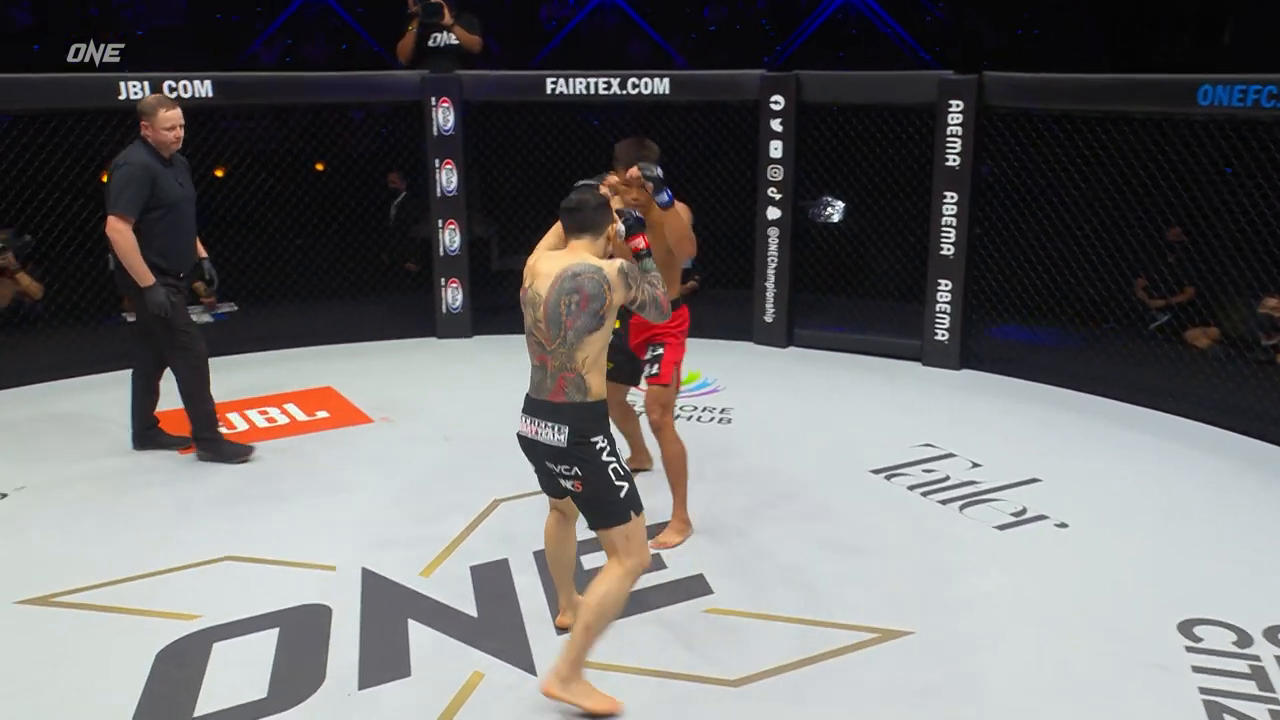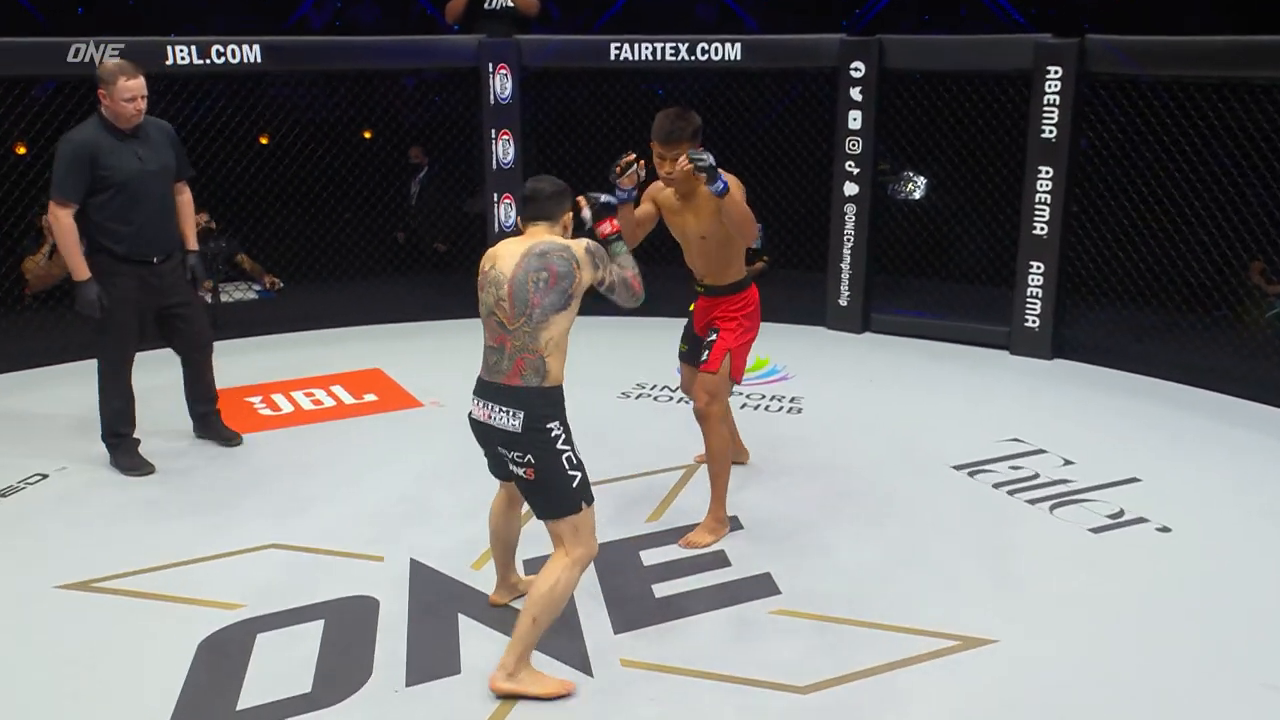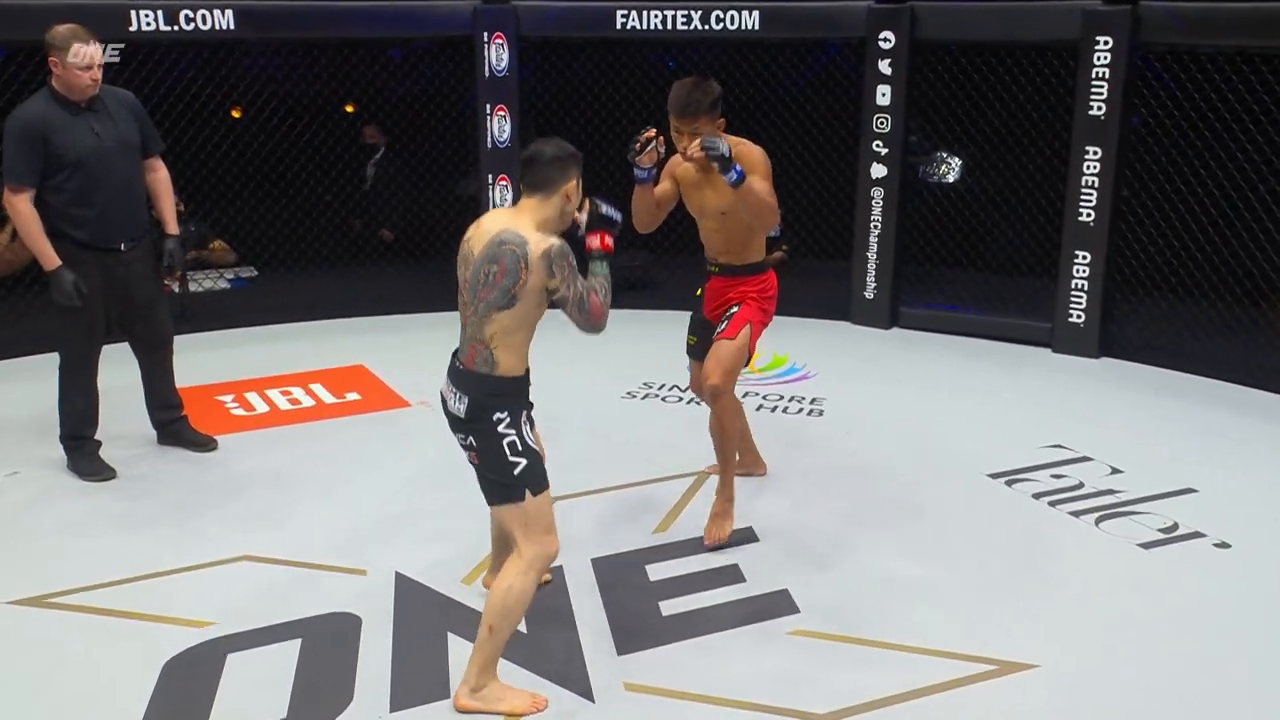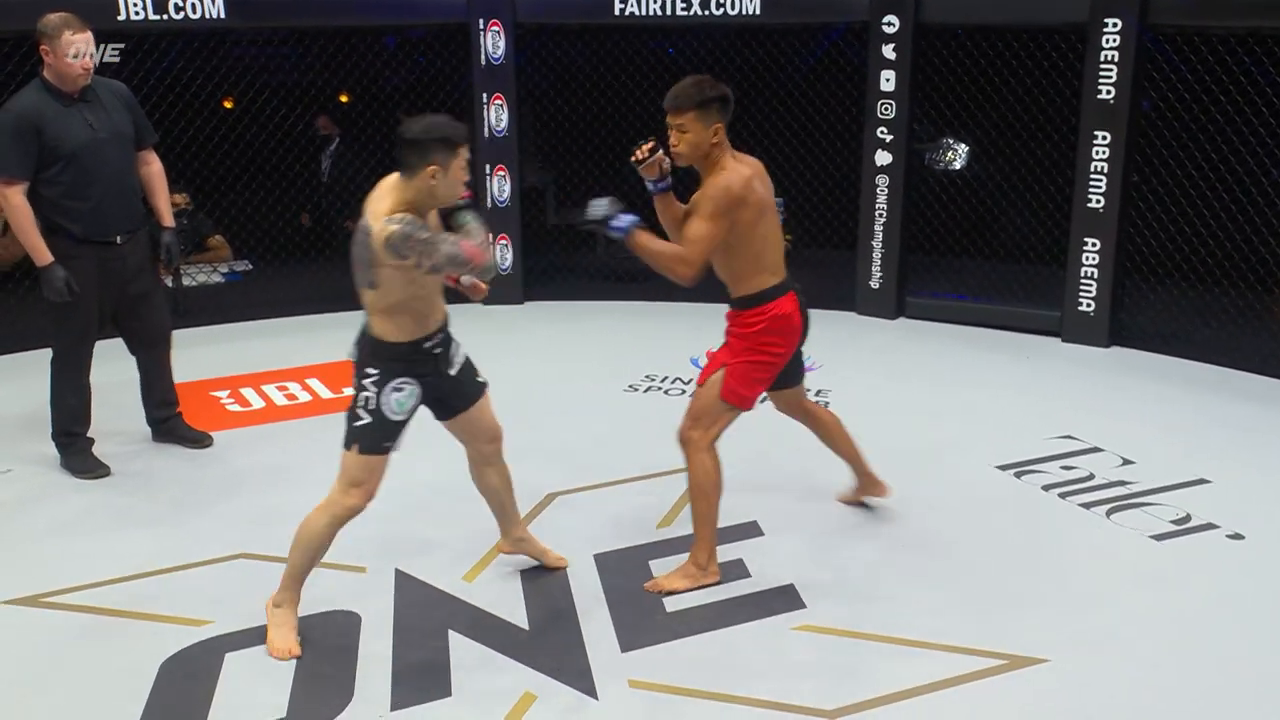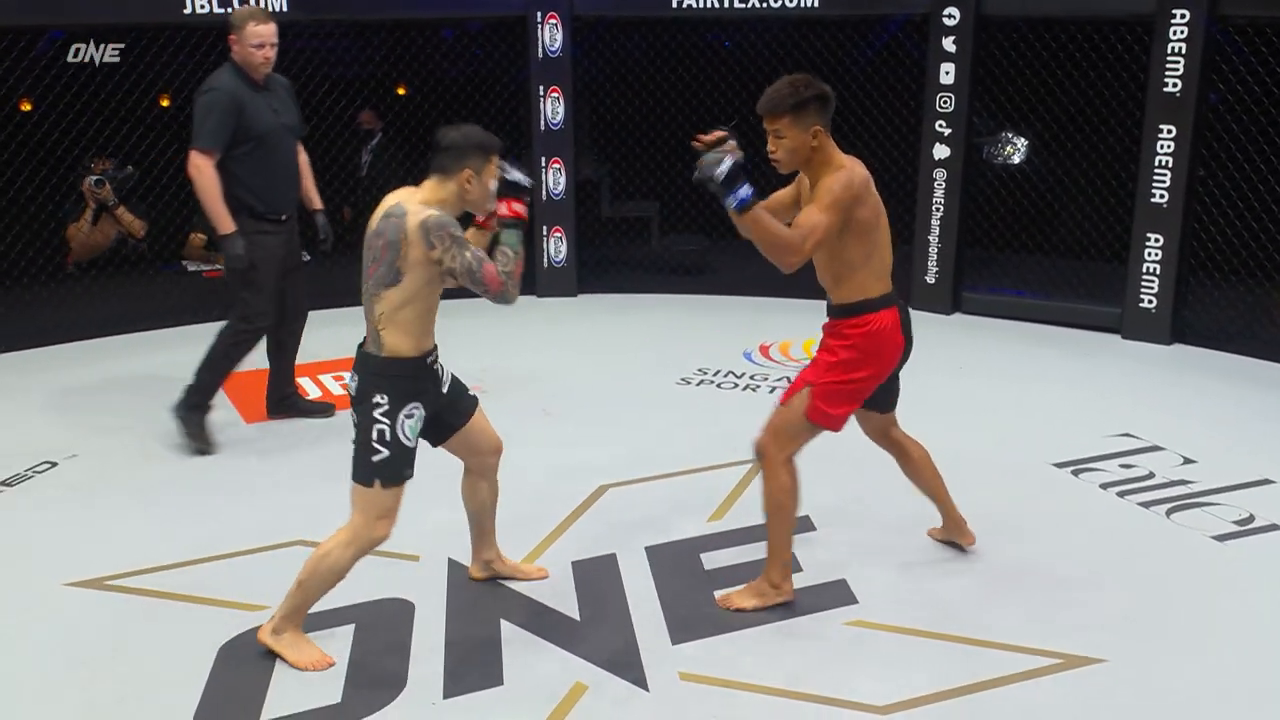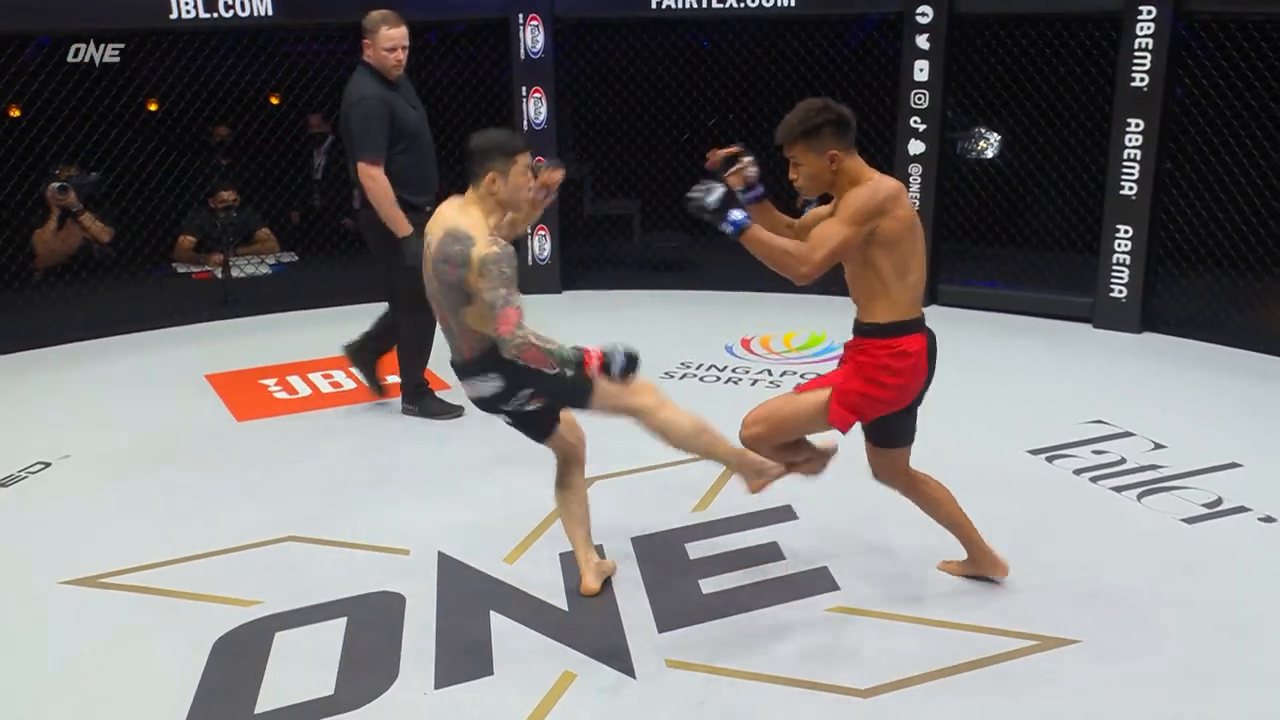
dt=0.7s
person 1, frame 1
left shoulder: (536, 265)
right shoulder: (613, 273)
right elbow: (662, 310)
left wrist: (568, 215)
right wrist: (640, 244)
left hip: (533, 422)
right hip: (580, 431)
left knee: (563, 509)
right knee: (630, 558)
left ankle: (568, 606)
right ankle: (567, 675)
person 1, frame 2
left shoulder: (492, 257)
right shoulder: (578, 253)
right elbow: (633, 295)
right wrist: (609, 229)
left hip: (485, 406)
right hip: (534, 415)
left knee: (512, 489)
right knee: (577, 548)
left ankle: (506, 582)
right ankle: (513, 669)
person 1, frame 3
left shoulder: (486, 222)
right shoulder: (545, 250)
right elbow: (594, 319)
left wrist: (560, 231)
right wrist: (600, 245)
left hip: (465, 383)
right hip: (493, 404)
left knee: (532, 461)
right knee: (538, 548)
left ankle: (500, 566)
person 1, frame 4
left shoulder: (403, 187)
right shoulder: (391, 232)
right elbow: (480, 259)
left wrist: (454, 277)
right wrist: (460, 211)
left hip: (435, 345)
right hip: (388, 362)
left knee: (487, 439)
right knee: (350, 499)
left ankle: (515, 536)
right ankle: (284, 602)
person 1, frame 5
left shoulder: (403, 201)
right shoulder: (429, 223)
left elbow: (463, 265)
right elbow: (503, 289)
left wrist: (495, 219)
right wrist: (513, 210)
left hip: (420, 368)
right hip: (387, 385)
left knee: (486, 451)
right knee: (370, 528)
left ankle: (487, 558)
right ankle: (283, 623)
person 1, frame 6
left shoulder: (448, 213)
right shoulder: (488, 250)
right elbow: (511, 336)
left wrist: (542, 195)
right wrist: (588, 360)
left hip: (477, 375)
right hip: (505, 372)
left knee: (571, 449)
right knee: (645, 399)
left ankle: (587, 566)
right ankle: (756, 464)
person 2, frame 1
left shoulder: (673, 210)
left elbow: (685, 253)
left wrist: (662, 195)
left hip: (665, 323)
right hip: (629, 317)
left knee: (659, 417)
right knee: (611, 400)
left ankle: (681, 518)
right ankle: (640, 454)
person 2, frame 2
left shoulder: (722, 182)
right shoulder: (658, 192)
left elbow: (748, 236)
right elbow: (625, 241)
left wrist: (717, 182)
right wrist: (624, 194)
left hip: (734, 305)
right hip: (703, 299)
left knee: (708, 403)
right knee: (693, 386)
left ankle: (717, 517)
right ankle: (734, 448)
person 2, frame 3
left shoulder: (750, 156)
right shoulder: (678, 165)
left elbow: (769, 222)
right elbow: (644, 223)
left wrist: (730, 169)
right wrist: (644, 170)
left hip: (750, 288)
right hip: (712, 282)
left knee: (716, 384)
right knee: (704, 383)
left ankle: (726, 497)
right ankle: (749, 458)
person 2, frame 4
left shoulder: (725, 186)
right shoulder: (743, 168)
left elbow: (685, 267)
right elbow: (683, 231)
left wrist: (622, 226)
right wrist: (658, 182)
left hip: (759, 323)
right hip: (783, 309)
left knee: (696, 436)
right knee: (796, 405)
left ankle: (702, 563)
right ankle: (866, 480)
person 2, frame 5
left shoulder: (843, 181)
right shoulder: (819, 176)
left elbow: (789, 255)
right elbow: (767, 220)
left wrist: (736, 194)
right wrist: (730, 171)
left hip: (863, 335)
right hip: (882, 328)
left knee: (773, 446)
right knee: (886, 433)
left ankle: (774, 579)
right ankle: (955, 526)
person 2, frame 6
left shoulder: (870, 198)
right shoulder: (869, 191)
left elbow: (803, 265)
right elbow: (795, 234)
left wrist: (731, 216)
right wrist: (749, 190)
left hip: (888, 360)
right hip: (903, 354)
left knee: (757, 430)
right knee: (893, 471)
left ankle: (808, 455)
right ankle: (982, 556)
person 3, frame 1
left shoulder: (177, 162)
right shoulder: (135, 166)
right elbow: (117, 228)
left wrist: (201, 257)
right wrist: (148, 285)
left hip: (172, 278)
right hip: (151, 281)
left knee: (155, 355)
right knee: (191, 355)
left ankle: (146, 432)
right ankle: (209, 440)
person 3, frame 2
left shoulder: (162, 132)
right shoulder: (81, 144)
left elbow: (181, 192)
right elbow: (60, 214)
left wrist: (192, 250)
right wrist: (82, 279)
left hip: (168, 264)
right hip: (116, 272)
left knee: (197, 340)
right knee: (117, 358)
left ankle: (206, 418)
right ankle: (120, 442)
person 3, frame 3
left shoulder: (124, 103)
left elbow: (154, 168)
left wrist: (171, 232)
right wrist: (54, 267)
left hip: (137, 250)
right hip: (80, 258)
left knee: (157, 340)
right knee: (80, 354)
left ankle: (170, 423)
right ankle: (80, 446)
person 3, frame 4
left shoulder: (116, 94)
left elbow: (148, 161)
left wrist: (167, 224)
right wrist: (45, 264)
left hip: (133, 244)
right hip: (75, 254)
left knee: (154, 334)
right knee: (73, 349)
left ankle: (165, 420)
right ankle: (72, 442)
person 3, frame 5
left shoulder: (280, 86)
right shoulder: (221, 93)
left elbow: (295, 151)
right elbow: (200, 166)
left wrist: (317, 208)
right wrist: (228, 234)
left hip: (283, 223)
right hip: (247, 228)
left knee: (291, 312)
right knee: (253, 317)
left ankle: (282, 394)
right ankle: (194, 403)
person 3, frame 6
left shoulder: (396, 81)
right shoulder: (368, 98)
right elbow: (370, 174)
left wrist: (427, 209)
right wrist: (405, 235)
left hip: (415, 211)
right hip: (394, 218)
left knee: (410, 298)
right knee: (420, 303)
left ankle: (366, 351)
right ankle: (416, 394)
